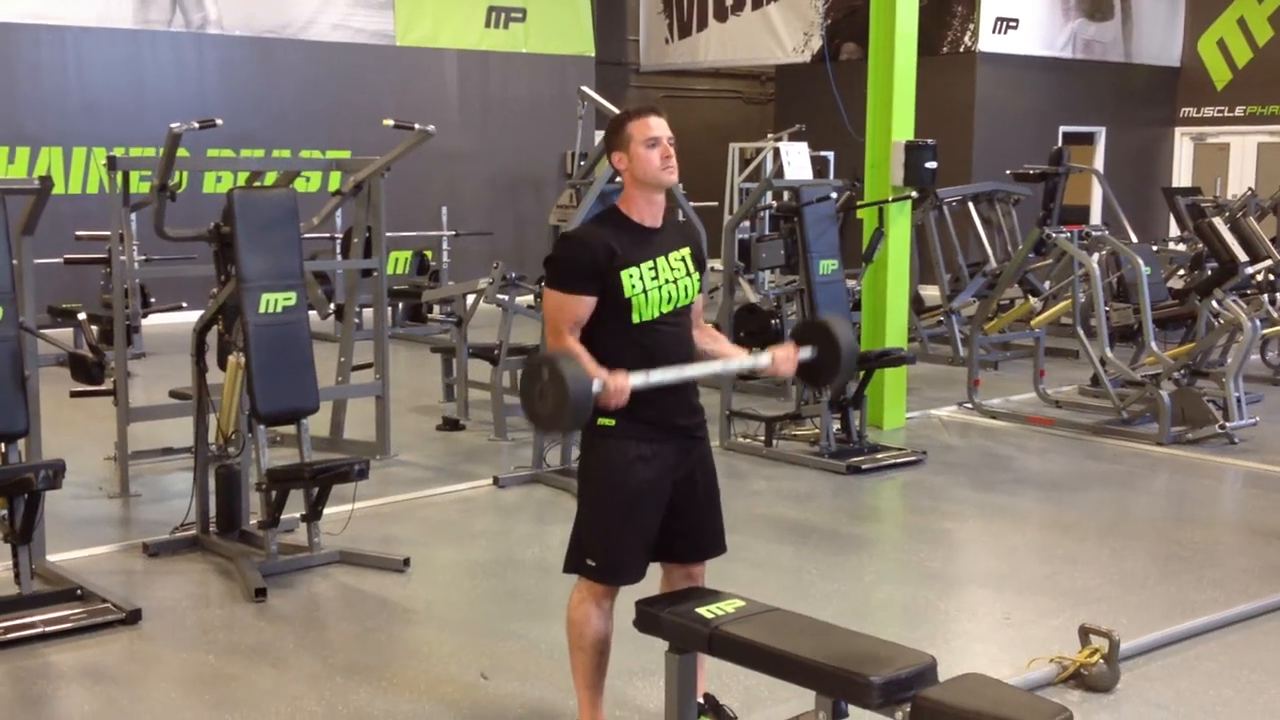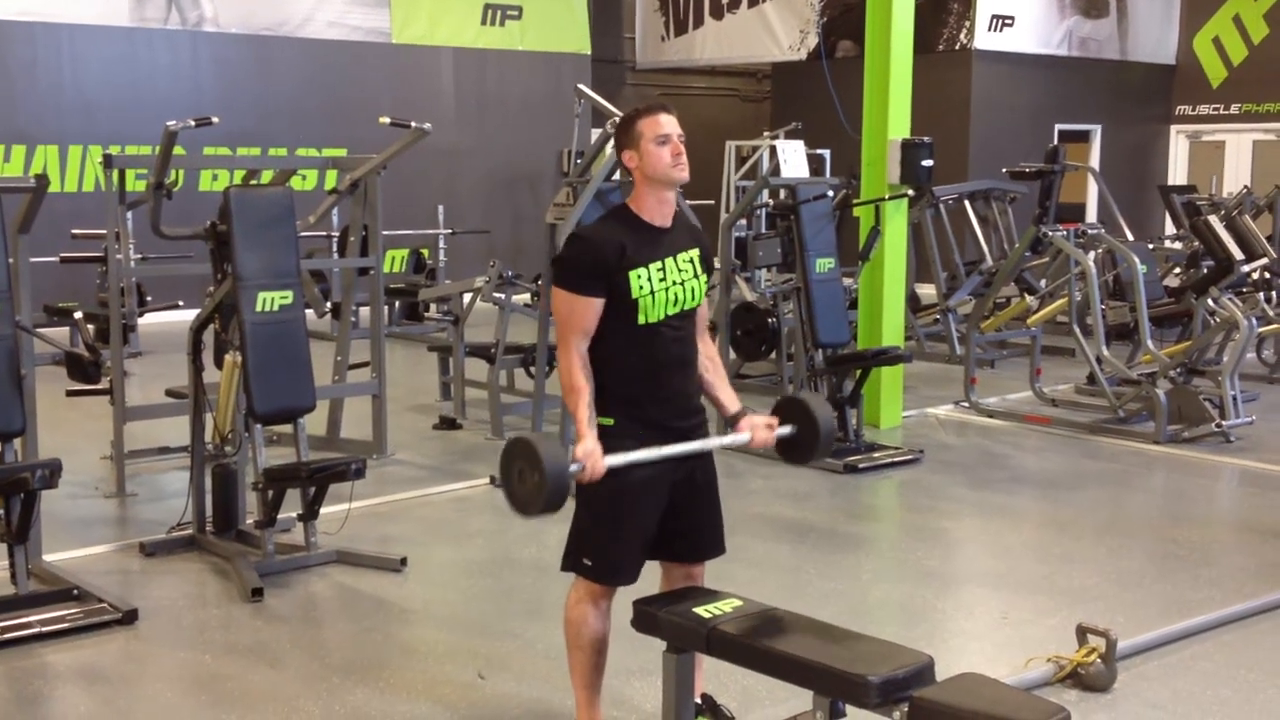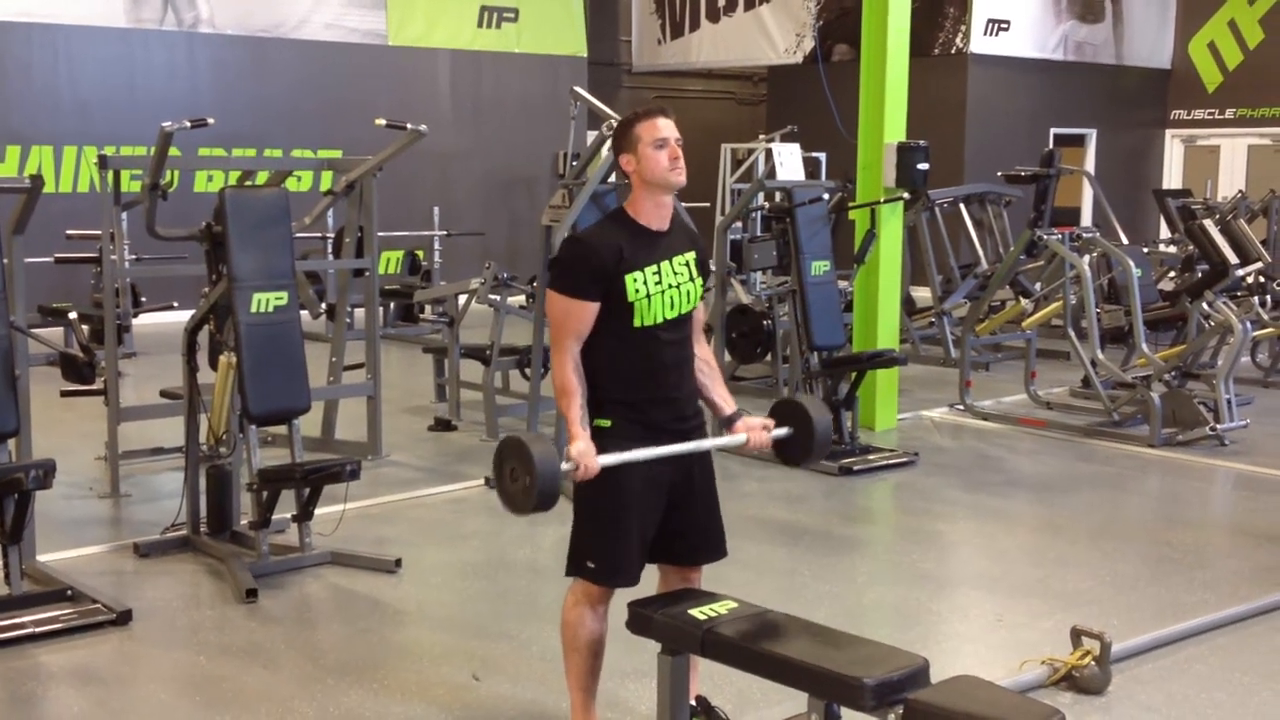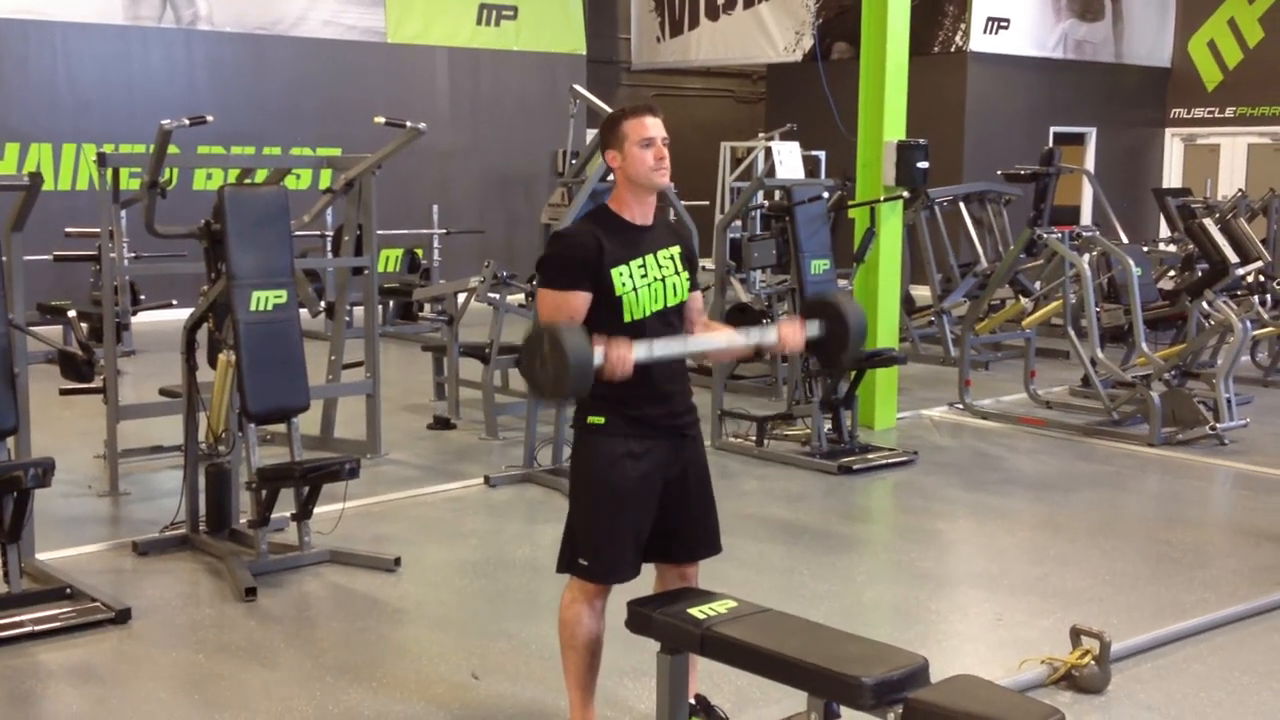
dt=0.3s
person 1, frame 1
left shoulder: (685, 239)
right shoulder: (588, 246)
right elbow: (560, 336)
left wrist: (753, 358)
right wrist: (599, 378)
left hip: (686, 429)
right hip: (622, 437)
left knee: (688, 567)
right knee: (600, 579)
person 1, frame 2
left shoulder: (693, 240)
right shoulder: (598, 245)
right elbow: (573, 348)
left wrist: (737, 412)
right wrist: (585, 434)
left hip: (686, 435)
right hip: (622, 440)
left knee: (688, 567)
right knee: (598, 580)
person 1, frame 3
left shoulder: (690, 244)
right shoulder: (594, 249)
right elbow: (566, 351)
left wrist: (734, 415)
right wrist: (577, 437)
left hip: (685, 434)
right hip: (619, 443)
left knee: (686, 569)
right knee: (597, 582)
person 1, frame 4
left shoulder: (677, 239)
right shoulder: (580, 244)
right wrist: (600, 355)
left hip: (679, 427)
right hip: (613, 433)
left knee: (683, 566)
right knee: (593, 580)
